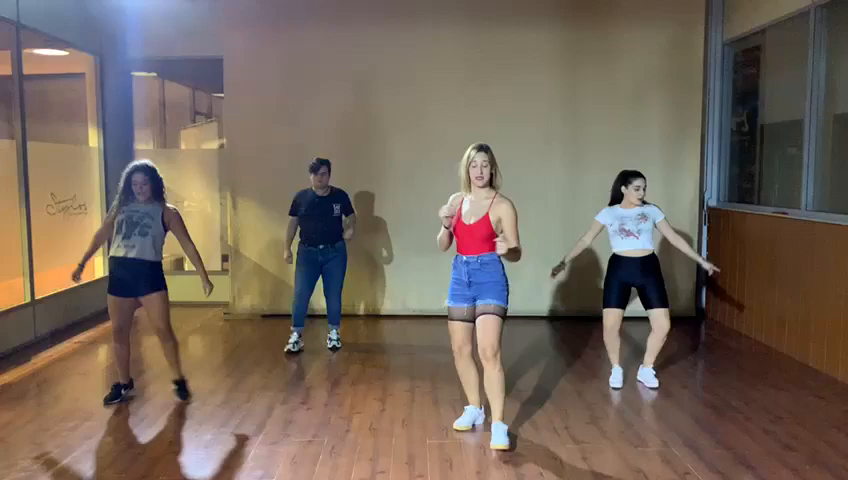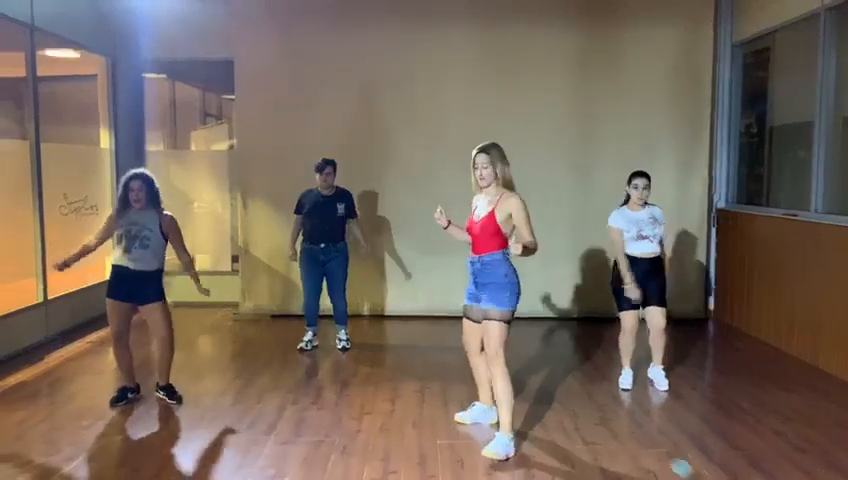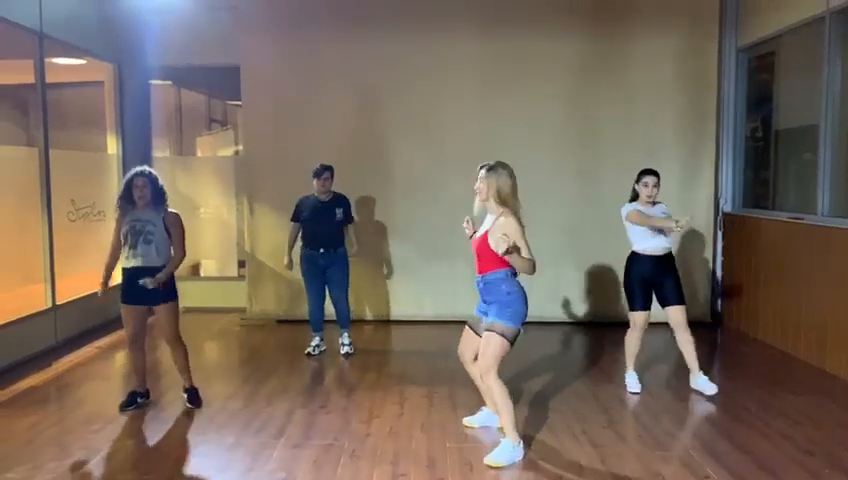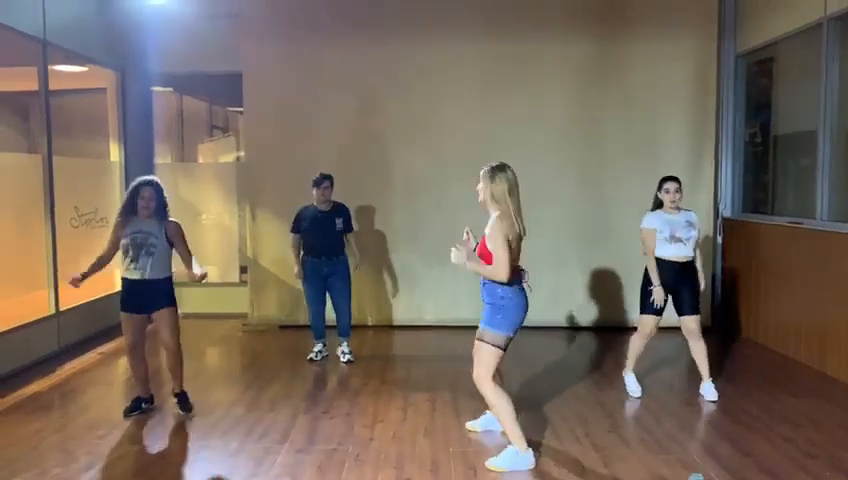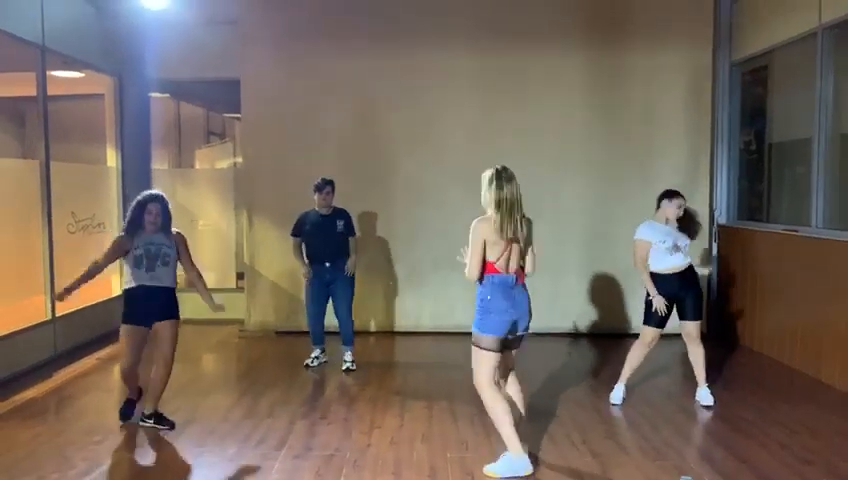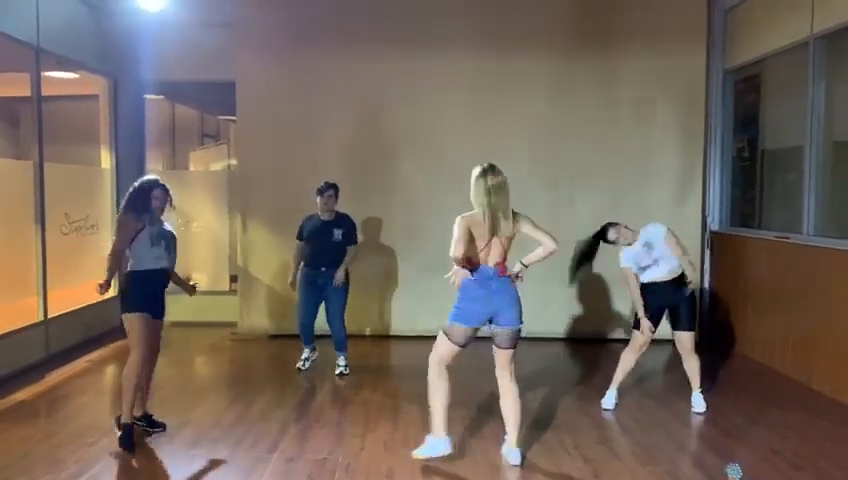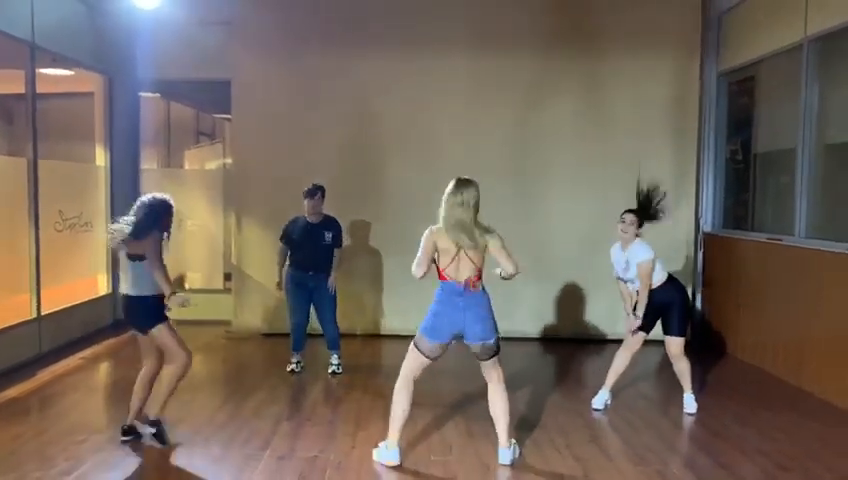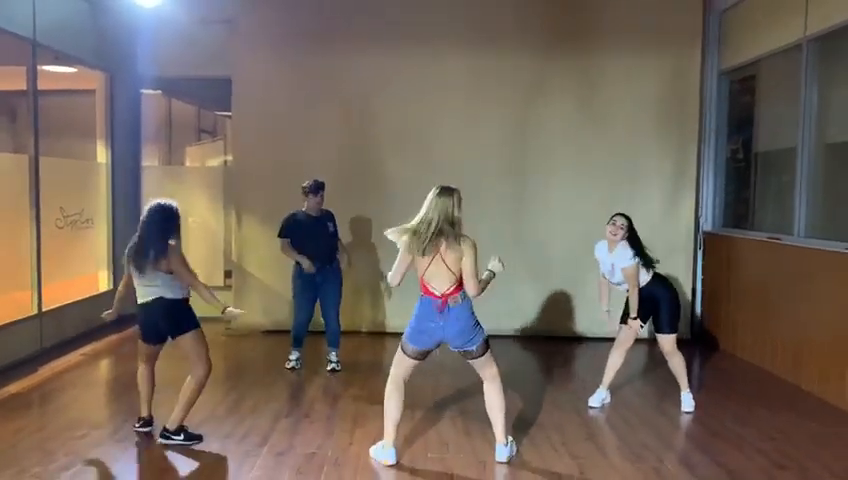
dt=0.3s
person 1, frame 1
left shoulder: (502, 205)
right shoulder: (455, 201)
left elbow: (516, 253)
right elbow: (443, 246)
left wrist: (508, 250)
right wrist: (444, 229)
left hip: (490, 280)
right hip: (461, 278)
left knee: (489, 352)
right knee: (460, 351)
left ankle: (499, 425)
right ankle: (474, 408)
person 1, frame 2
left shoulder: (512, 201)
right shoulder: (477, 201)
left elbow: (531, 244)
left wrist: (521, 247)
right wrist: (446, 225)
left hip: (499, 279)
right hip: (476, 279)
left knee: (494, 355)
right knee: (472, 348)
left ankle: (505, 436)
right ankle: (486, 406)
person 1, frame 3
left shoulder: (507, 220)
right shoulder: (488, 218)
left elbow: (530, 266)
left wrist: (507, 253)
right wrist: (473, 237)
left hip: (506, 299)
right hip: (489, 298)
left knee: (486, 368)
right knee: (466, 354)
left ankle: (513, 443)
right ankle: (492, 411)
person 1, frame 4
left shoulder: (499, 222)
right shoulder: (502, 219)
left elbow: (503, 273)
left wrist: (466, 261)
right wrist: (473, 250)
left hip: (505, 302)
right hip: (501, 301)
left knee: (482, 376)
right knee: (481, 361)
left ankle: (521, 451)
right ankle: (496, 416)
person 1, frame 5
left shoulder: (481, 225)
right shoulder: (524, 223)
left elbow: (473, 272)
right elbow: (526, 265)
left wrist: (469, 261)
left hip: (493, 301)
right hip: (520, 301)
left knee: (484, 382)
right knee: (505, 370)
right ankle: (515, 436)
person 1, frame 6
left shoulder: (467, 220)
right shoulder: (515, 219)
left elbow: (457, 252)
right elbow: (551, 245)
left wrist: (461, 268)
right wrist: (521, 266)
left hip: (475, 295)
right hip: (506, 295)
left knee: (437, 364)
right knee: (505, 373)
left ankle: (438, 438)
right ankle: (512, 447)
person 1, frame 7
left shoulder: (435, 234)
right shoulder: (487, 235)
left elbow: (418, 271)
right elbow: (511, 270)
left wrist: (435, 261)
right wrist: (502, 273)
left hip: (445, 308)
right hip: (477, 308)
left knee: (407, 376)
right knee: (495, 378)
left ankle: (390, 448)
right ankle: (505, 447)
person 1, frame 8
left shoulder: (413, 239)
right shoulder: (465, 244)
left elbow: (393, 280)
right elbow: (473, 289)
left wrist: (406, 252)
right wrist: (493, 271)
left hip: (426, 319)
right hip: (459, 319)
left knee: (397, 377)
right knee: (490, 376)
left ankle: (387, 448)
right ankle: (502, 446)
person 2, frame 1
left shoulder: (166, 212)
right shoulder: (120, 208)
left elbow: (187, 245)
right elbow: (101, 235)
left wrist: (204, 277)
right wrist: (81, 264)
left hip: (149, 272)
right hip: (119, 271)
left knee: (162, 328)
right knee: (119, 331)
left ankle: (178, 378)
right ankle: (123, 383)
person 2, frame 2
left shoulder: (164, 220)
right shoulder: (118, 216)
left elbow: (182, 253)
right elbow: (95, 241)
left wrist: (197, 283)
right wrist: (70, 260)
left hip: (149, 282)
right hip: (120, 280)
left knee: (165, 335)
right knee: (118, 336)
left ankle: (163, 384)
right ankle: (129, 387)
person 2, frame 3
left shoulder: (168, 217)
right shoulder: (123, 217)
left elbow: (179, 253)
right elbow: (115, 252)
left wrist: (161, 277)
right wrist: (104, 281)
left hip: (161, 283)
right hip: (132, 281)
left knee: (172, 338)
right knee: (134, 340)
left ankle: (189, 387)
right ankle: (140, 391)
person 2, frame 4
left shoulder: (169, 226)
right shoulder: (123, 225)
left elbow: (187, 256)
right elbow: (106, 256)
left wrist: (195, 270)
right wrist: (84, 275)
left hip: (159, 290)
right hip: (131, 290)
left knee: (172, 345)
right knee: (133, 347)
left ankle: (179, 391)
right ankle: (144, 396)
person 2, frame 5
left shoulder: (174, 239)
right shoulder: (126, 239)
left elbow: (191, 272)
right elbow: (100, 265)
left wrist: (209, 299)
right wrist: (73, 286)
left hip: (165, 302)
right hip: (135, 301)
left knee: (165, 358)
right knee: (127, 363)
left ankle: (151, 411)
right ankle: (134, 392)
person 2, frame 6
left shoulder: (164, 227)
right shoulder: (132, 220)
right elbow: (117, 251)
left wrist: (184, 284)
right wrist: (108, 279)
left hip: (156, 289)
right hip: (137, 287)
left knee: (151, 354)
right knee: (139, 354)
left ankle: (141, 413)
right ankle: (125, 421)
person 2, frame 7
left shoulder: (131, 236)
right shoulder: (151, 237)
right elbow: (156, 266)
left wrist: (165, 295)
right wrist: (171, 294)
left hip: (137, 304)
right hip: (144, 306)
left knee: (153, 362)
right knee: (182, 357)
left ankle: (132, 424)
right ankle: (150, 416)
person 2, frame 8
left shoulder: (135, 250)
right shoulder: (169, 250)
left elbow: (125, 286)
right elbow: (193, 282)
left wrist: (115, 311)
right wrist: (222, 307)
left hip: (147, 313)
right hip: (175, 311)
left knee: (145, 362)
right knee: (201, 368)
left ankle: (144, 418)
right ankle: (172, 428)
person 3, frame 1
left shoulder: (652, 211)
right shoulder: (608, 213)
left elbow: (673, 237)
right elbow: (586, 239)
left wrist: (701, 260)
right wrist: (565, 262)
left hip: (648, 269)
right hip: (619, 269)
left knee: (662, 325)
right knee: (610, 324)
left ankle: (646, 369)
right ankle: (616, 369)
person 3, frame 2
left shoulder: (656, 212)
right shoulder: (618, 216)
right elbow: (620, 252)
left wrist: (665, 263)
right wrist: (629, 282)
left hip: (653, 270)
right hip: (627, 269)
left knee: (658, 325)
right knee: (629, 326)
left ankle: (656, 368)
right ankle: (626, 370)
person 3, frame 3
left shoulder: (662, 208)
right shoulder: (630, 210)
right elbow: (650, 222)
right wrist: (674, 223)
left hip: (665, 266)
right hip: (639, 267)
left knee: (680, 323)
right knee: (638, 325)
left ankle: (697, 375)
right ankle: (630, 373)
person 3, frame 4
left shoulder: (691, 217)
right shoulder: (651, 219)
left elbow: (696, 249)
right elbow: (649, 254)
left wrist: (700, 276)
right wrist: (656, 285)
left hip: (686, 275)
right hip: (658, 275)
left knee: (693, 331)
right knee: (646, 329)
left ankle: (706, 382)
right ankle: (629, 373)
person 3, frame 5
left shoulder: (674, 229)
right shoulder: (645, 231)
right elbow: (641, 266)
left wrist: (695, 268)
right wrist: (654, 295)
left hip: (688, 282)
right hip: (661, 286)
left knee: (693, 337)
right knee: (646, 340)
left ankle: (702, 388)
right ankle: (620, 385)
person 3, frame 6
left shoulder: (655, 231)
right shoulder: (625, 255)
left elbow: (680, 253)
right elbow: (634, 288)
left wrist: (690, 271)
right wrist: (642, 317)
left hip: (679, 290)
right hip: (650, 294)
left knee: (686, 348)
right knee: (636, 345)
left ankle: (696, 395)
right ankle: (612, 392)
person 3, frame 7
left shoulder: (641, 250)
right shoulder: (615, 251)
left elbow: (645, 287)
right elbow: (623, 285)
left wrist: (639, 317)
right wrist: (629, 314)
left hip: (672, 297)
right hip: (646, 298)
left knee: (675, 353)
right knee: (629, 346)
left ankle: (688, 394)
right ankle: (605, 391)
person 3, frame 8
left shoulder: (626, 254)
right shoulder: (600, 248)
left elbow: (633, 288)
right elbow: (604, 279)
left wrist: (633, 317)
right wrist: (605, 307)
left hip: (661, 294)
right hip: (639, 297)
left knee: (668, 349)
right knee: (621, 343)
left ankle: (686, 393)
right ankle: (602, 391)
person 4, frame 1
left shoulder: (340, 196)
right shoulder: (301, 197)
left elbow: (350, 215)
right elbow: (293, 223)
left wrist: (350, 228)
right wrist: (287, 248)
left hip: (334, 252)
right hip: (307, 252)
left knee: (333, 295)
right knee: (301, 294)
left ankle: (333, 333)
right ankle: (296, 336)
person 4, frame 2
left shoulder: (344, 196)
right shoulder: (306, 197)
left elbow: (352, 221)
right elbow: (298, 221)
left wrist: (362, 241)
right wrist: (292, 246)
left hip: (336, 252)
right hip: (310, 251)
left knee: (338, 295)
right knee: (310, 295)
left ankle: (342, 333)
right ankle: (310, 335)
person 4, frame 3
left shoulder: (342, 201)
right shoulder: (304, 203)
left elbow: (348, 225)
right elbow: (295, 228)
left wrist: (353, 243)
right wrist: (288, 254)
left hip: (336, 256)
right hip: (311, 257)
left knee: (340, 298)
right knee: (314, 301)
left ankle: (345, 337)
right ankle: (318, 339)
person 4, frame 4
left shoulder: (341, 210)
right shoulder: (304, 213)
left elbow: (348, 234)
right elbow: (296, 239)
left wrist: (356, 254)
right wrist: (297, 264)
left hip: (337, 264)
right hip: (312, 266)
left knee: (343, 306)
right knee: (315, 308)
left ankle: (344, 345)
right ankle: (320, 345)
person 4, frame 5
left shoulder: (343, 215)
right shoulder: (305, 218)
left elbow: (351, 239)
right elbow: (296, 244)
left wrist: (353, 257)
right wrist: (303, 264)
left hip: (340, 271)
right hip: (316, 272)
left knee: (344, 314)
right knee: (314, 314)
left ankle: (348, 354)
right ankle: (319, 351)
person 4, frame 6
left shoulder: (345, 222)
right shoulder: (308, 222)
left elbow: (351, 249)
right elbow: (299, 247)
left wrist: (342, 268)
right wrist: (293, 273)
left hip: (334, 276)
right hip: (309, 275)
left knee: (336, 319)
right knee: (304, 318)
left ankle: (341, 359)
right ankle: (309, 350)
person 4, frame 7
left shoulder: (332, 224)
right shoulder: (294, 224)
left elbow: (337, 252)
right elbow: (283, 249)
left wrist: (333, 275)
right wrist: (280, 275)
left hip: (323, 279)
right hip: (297, 278)
left knee: (328, 320)
right knee: (298, 320)
left ankle: (335, 357)
right ankle: (296, 357)
person 4, frame 8
left shoulder: (329, 216)
right shoulder: (293, 220)
right elbow: (284, 246)
left wrist: (343, 252)
right wrist: (301, 259)
left hip: (331, 272)
right hip: (305, 274)
left knee: (332, 316)
right knee: (302, 316)
left ankle: (333, 355)
right ankle: (295, 353)
